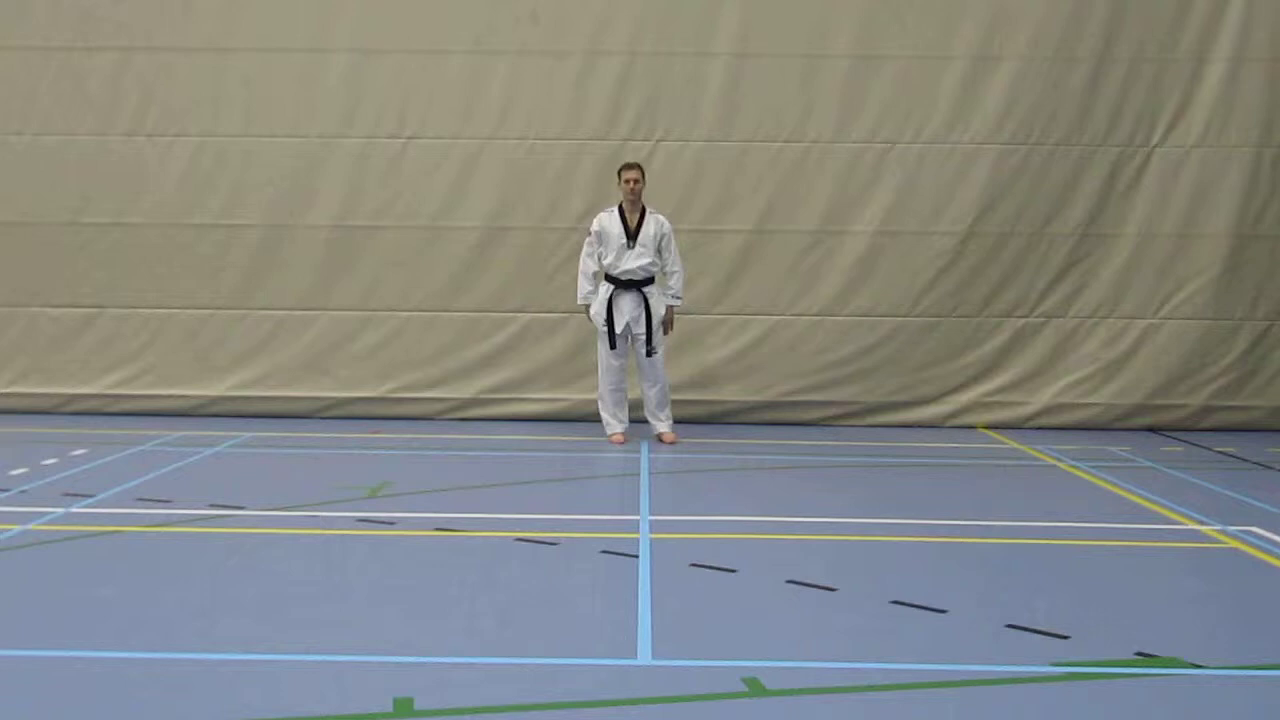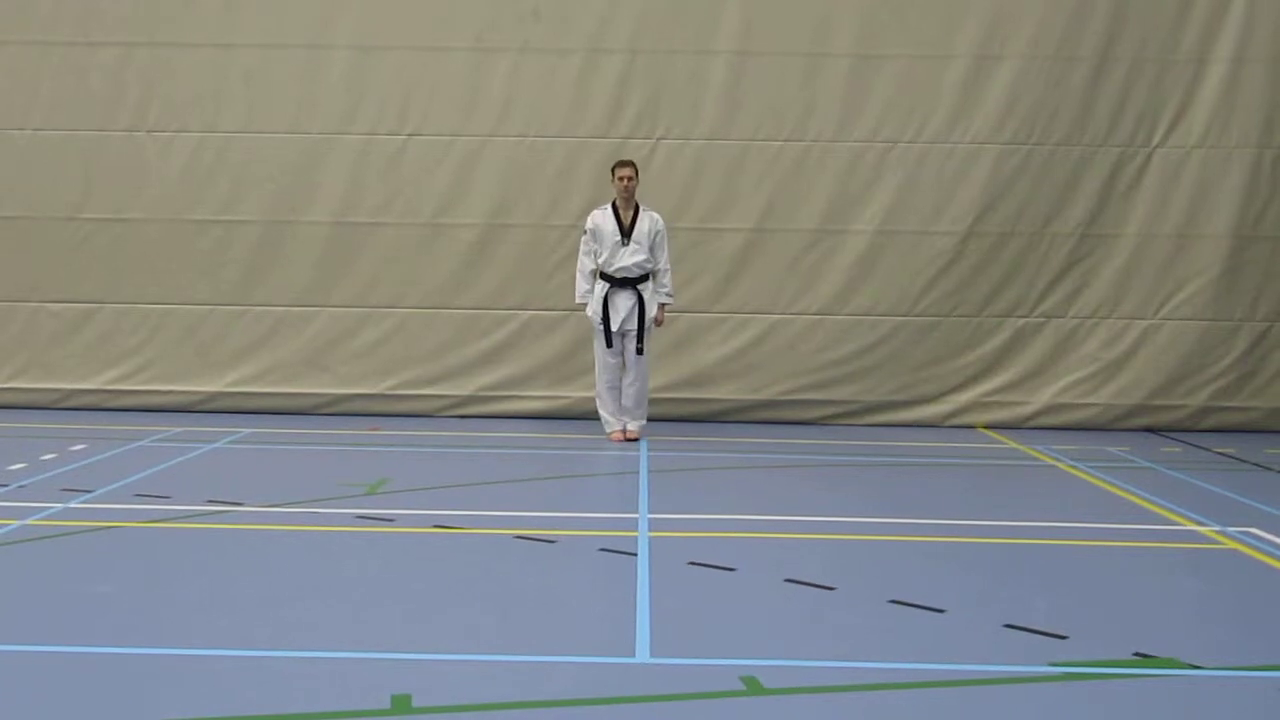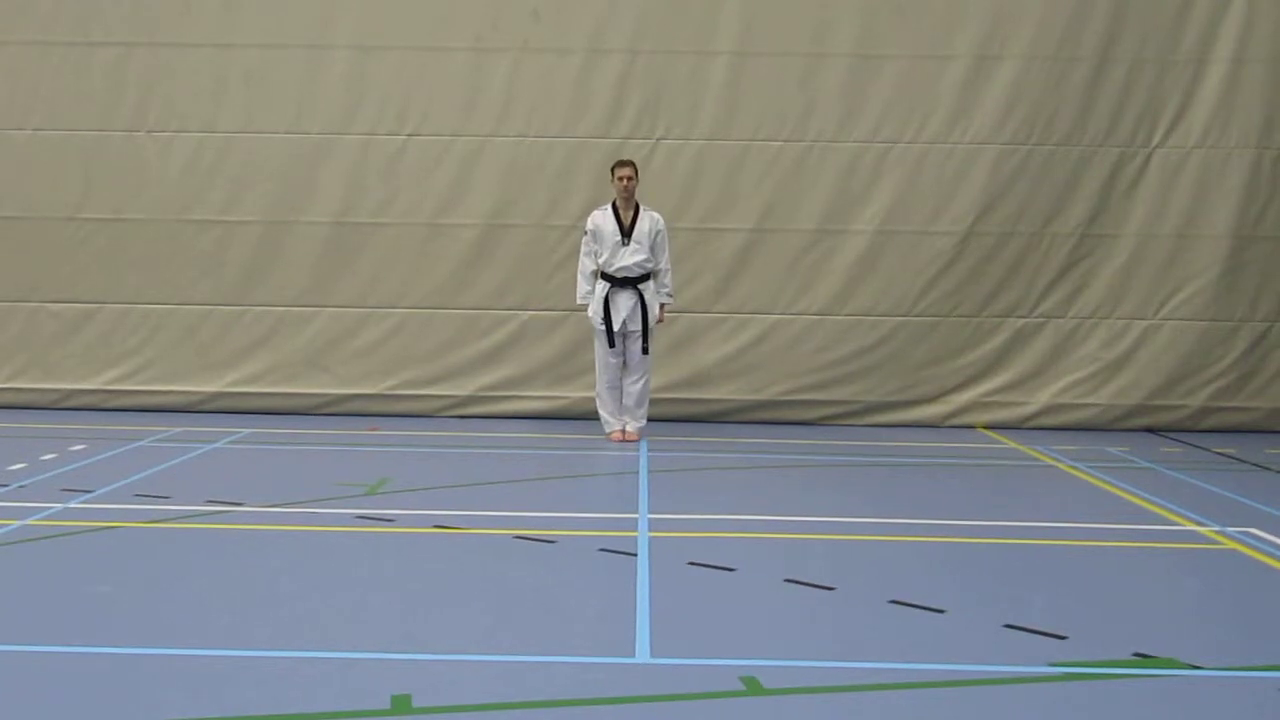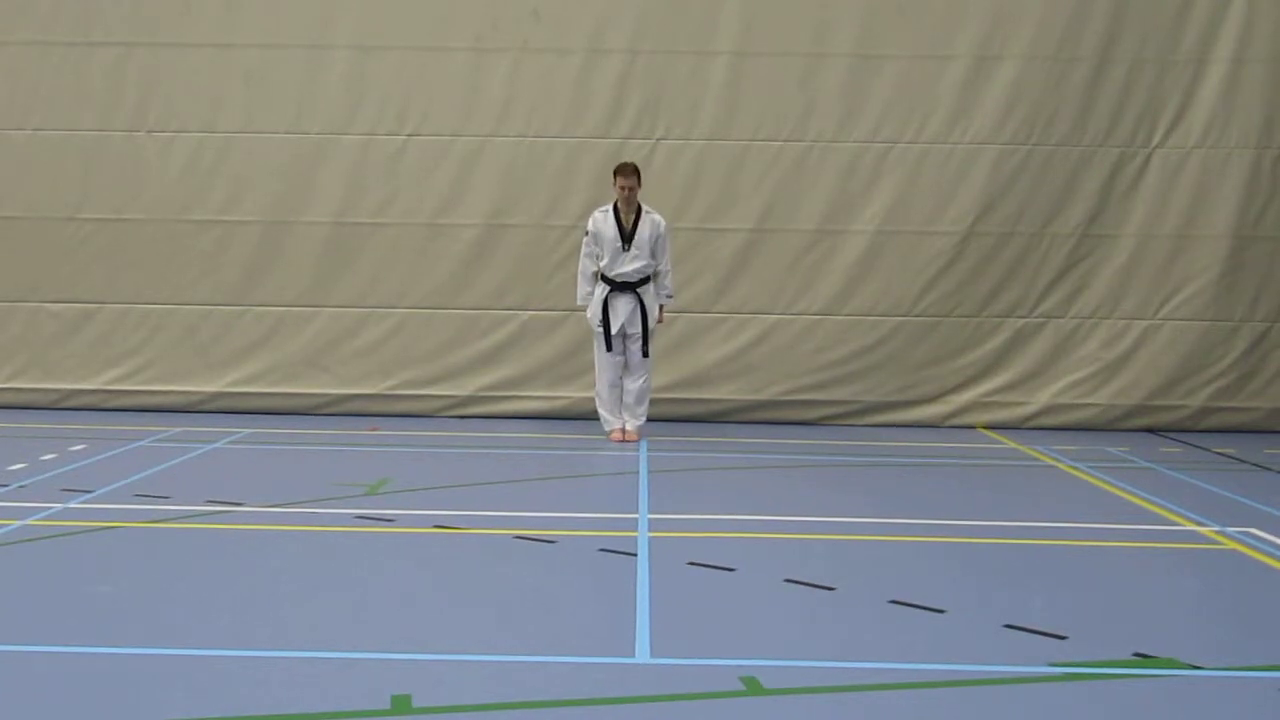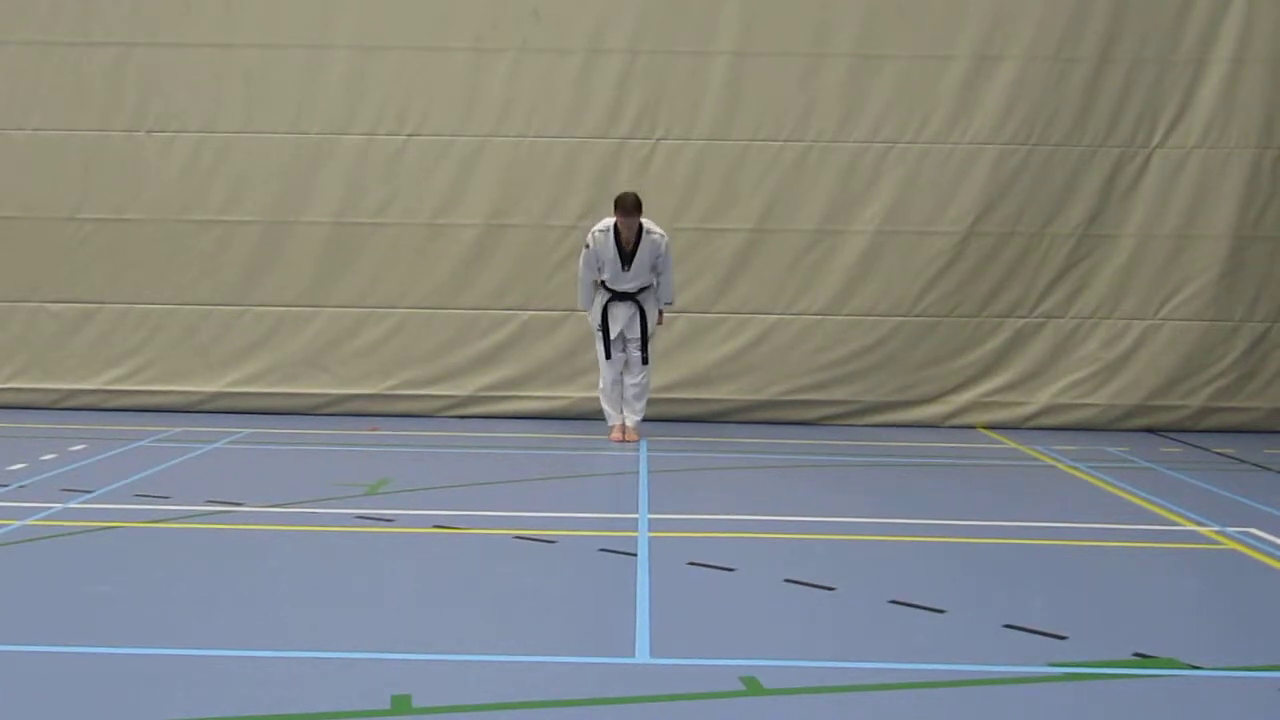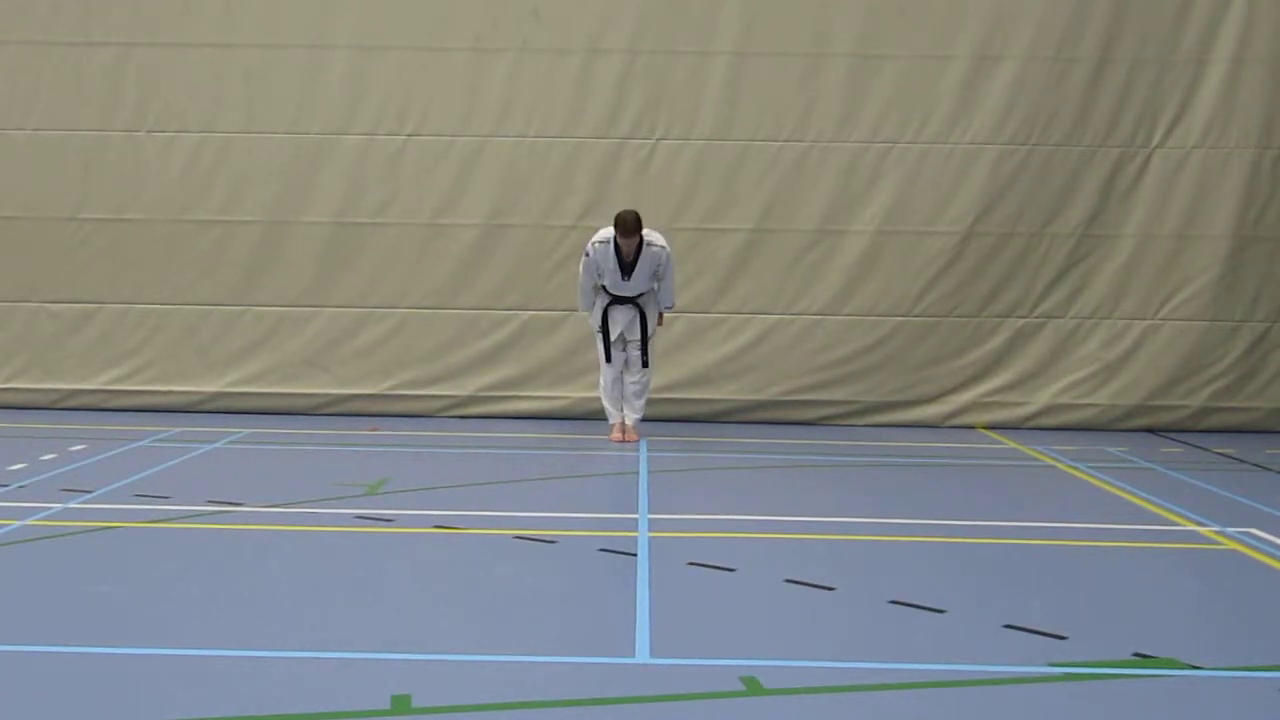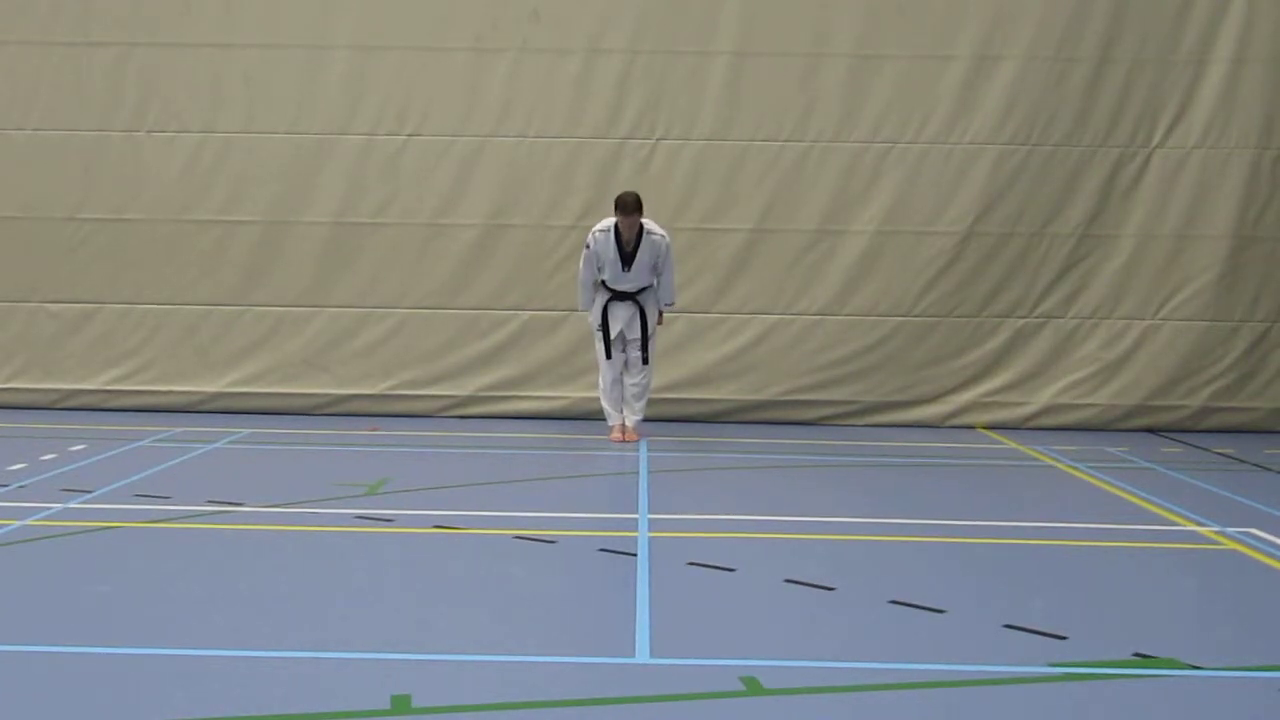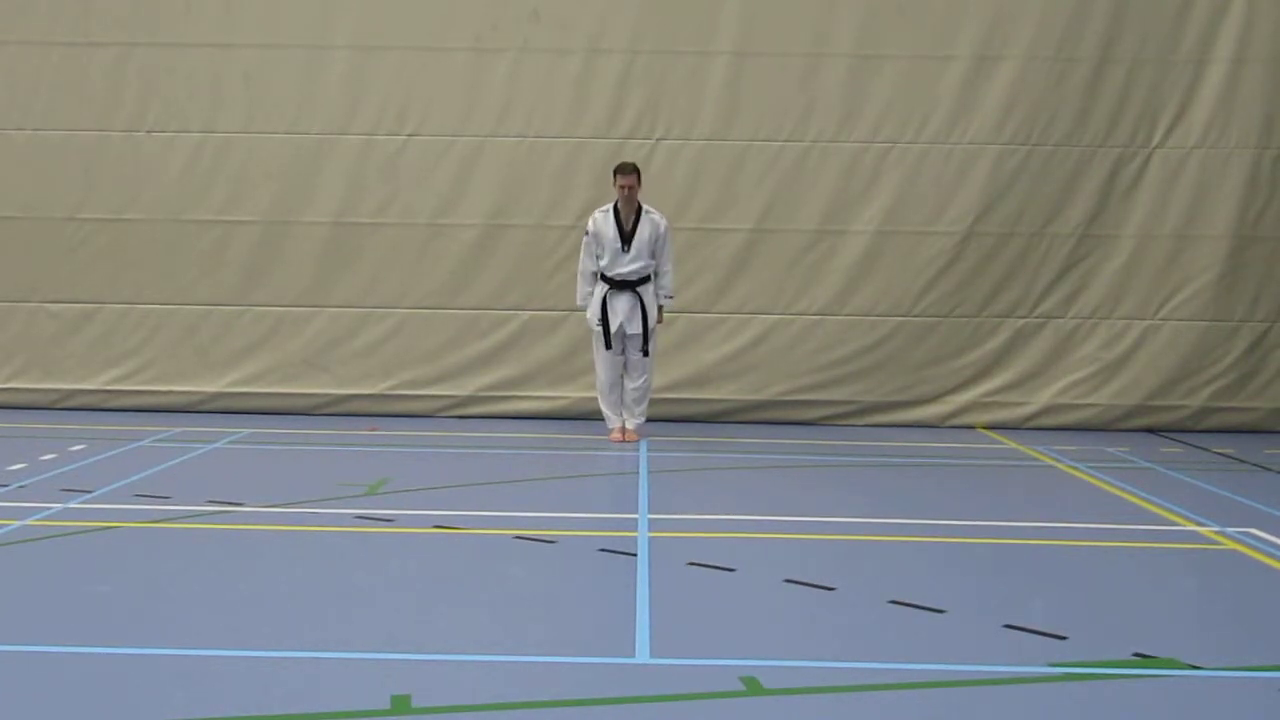
dt=0.5s
person 1, frame 1
left shoulder: (659, 224)
right shoulder: (603, 221)
left elbow: (673, 267)
right elbow: (588, 263)
left wrist: (670, 306)
right wrist: (588, 302)
left hip: (646, 299)
right hip: (612, 299)
left knee: (653, 367)
right knee: (611, 367)
left ankle: (662, 424)
right ankle: (615, 426)
person 1, frame 2
left shoulder: (653, 221)
right shoulder: (597, 219)
left elbow: (662, 265)
right elbow: (586, 262)
left wrist: (662, 305)
right wrist: (586, 301)
left hip: (640, 297)
right hip: (607, 297)
left knee: (636, 365)
right knee: (608, 364)
left ankle: (633, 422)
right ankle: (614, 423)
person 1, frame 3
left shoulder: (653, 220)
right shoulder: (597, 219)
left elbow: (663, 265)
right elbow: (587, 263)
left wrist: (662, 304)
right wrist: (587, 303)
left hip: (641, 297)
right hip: (608, 297)
left knee: (638, 365)
right knee: (609, 365)
left ankle: (633, 424)
right ankle: (613, 423)
person 1, frame 4
left shoulder: (655, 222)
right shoulder: (598, 219)
left elbow: (663, 266)
right elbow: (587, 264)
left wrist: (661, 304)
right wrist: (588, 303)
left hip: (641, 299)
right hip: (608, 299)
left knee: (638, 366)
right knee: (608, 366)
left ankle: (632, 424)
right ankle: (614, 424)
person 1, frame 5
left shoulder: (658, 239)
right shoulder: (597, 236)
left elbow: (664, 275)
right elbow: (587, 275)
left wrist: (661, 309)
right wrist: (589, 309)
left hip: (642, 304)
right hip: (608, 304)
left knee: (638, 366)
right knee: (610, 365)
left ankle: (631, 422)
right ankle: (615, 422)
person 1, frame 6
left shoulder: (659, 249)
right shoulder: (597, 245)
left elbow: (665, 281)
right elbow: (587, 281)
left wrist: (661, 311)
right wrist: (590, 310)
left hip: (642, 307)
right hip: (608, 307)
left knee: (638, 366)
right knee: (610, 365)
left ankle: (631, 422)
right ankle: (615, 421)
person 1, frame 7
left shoulder: (658, 239)
right shoulder: (598, 236)
left elbow: (665, 276)
right elbow: (587, 275)
left wrist: (661, 309)
right wrist: (590, 309)
left hip: (642, 304)
right hip: (608, 304)
left knee: (638, 366)
right knee: (610, 366)
left ankle: (631, 422)
right ankle: (615, 422)
person 1, frame 8
left shoulder: (657, 222)
right shoulder: (598, 220)
left elbow: (664, 267)
right elbow: (587, 265)
left wrist: (661, 305)
right wrist: (588, 305)
left hip: (641, 299)
right hip: (608, 299)
left knee: (639, 367)
right knee: (608, 367)
left ankle: (632, 424)
right ankle: (615, 423)
